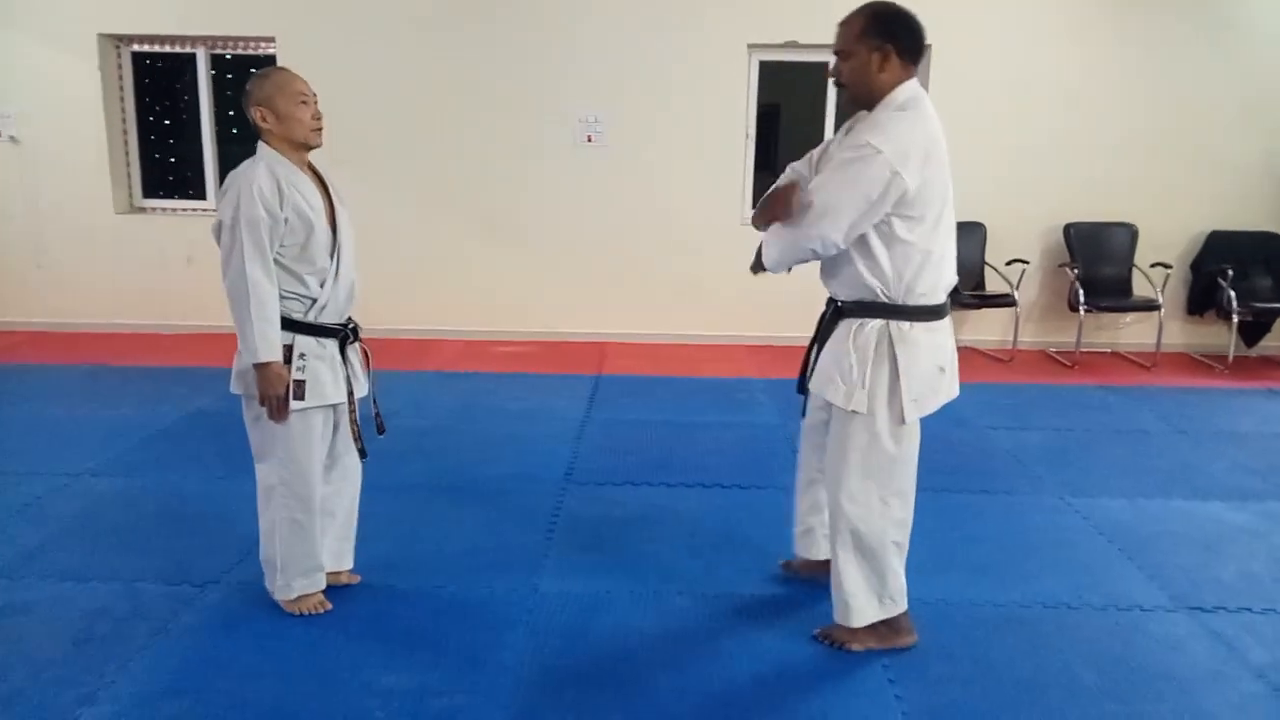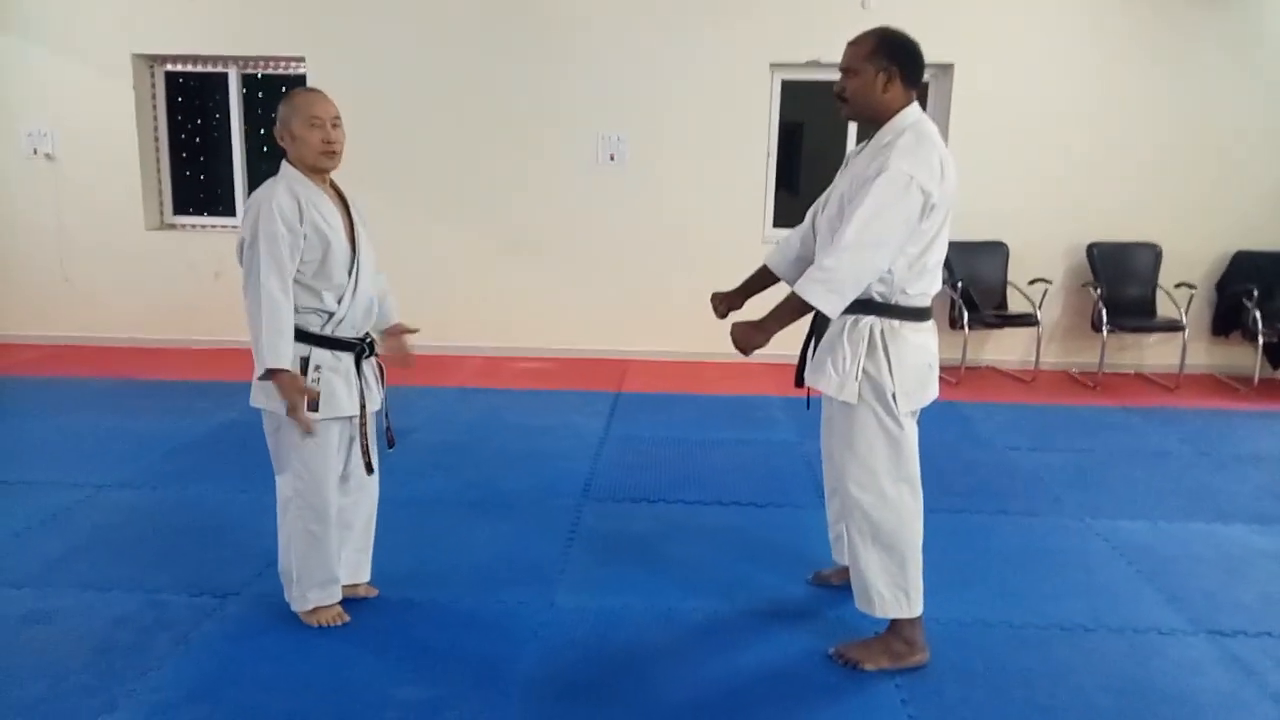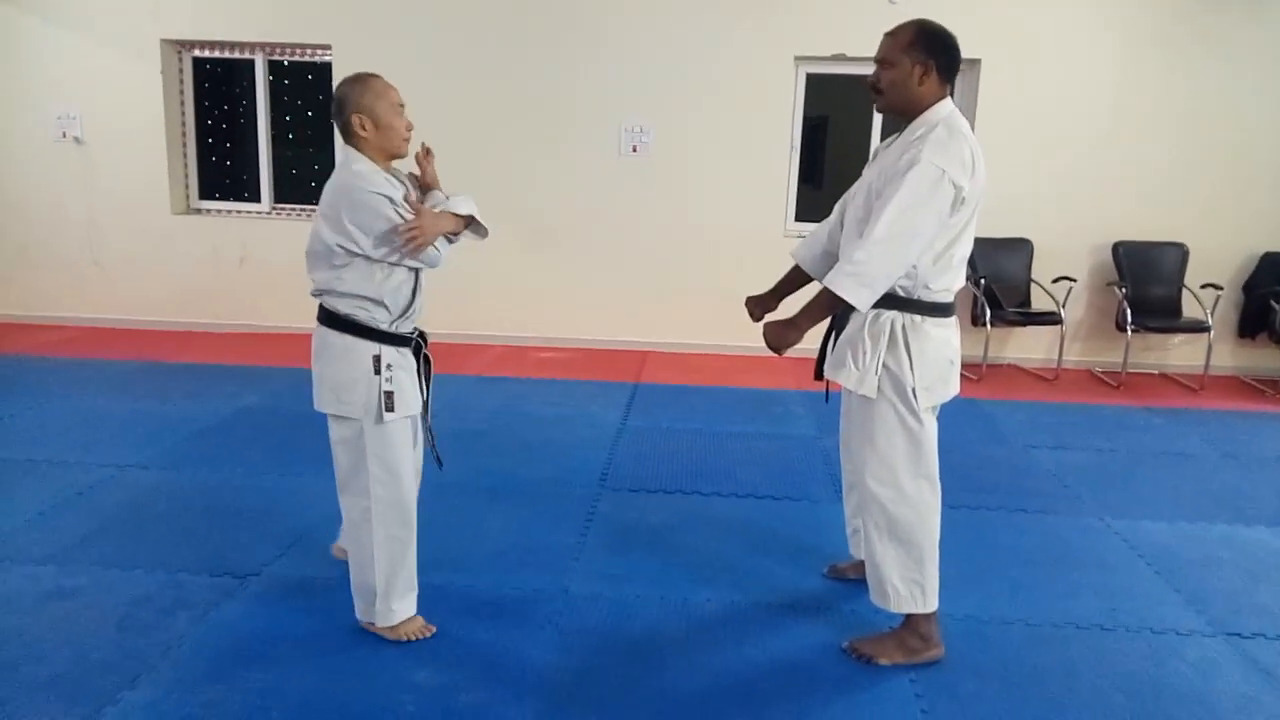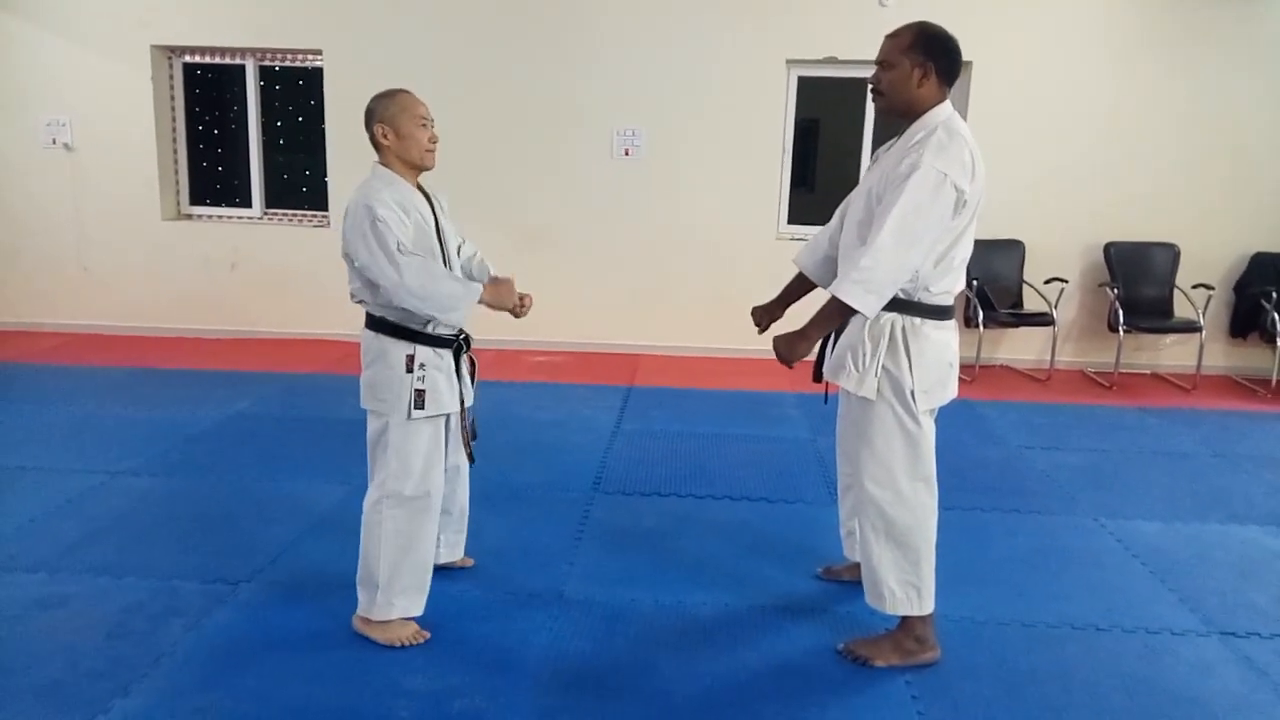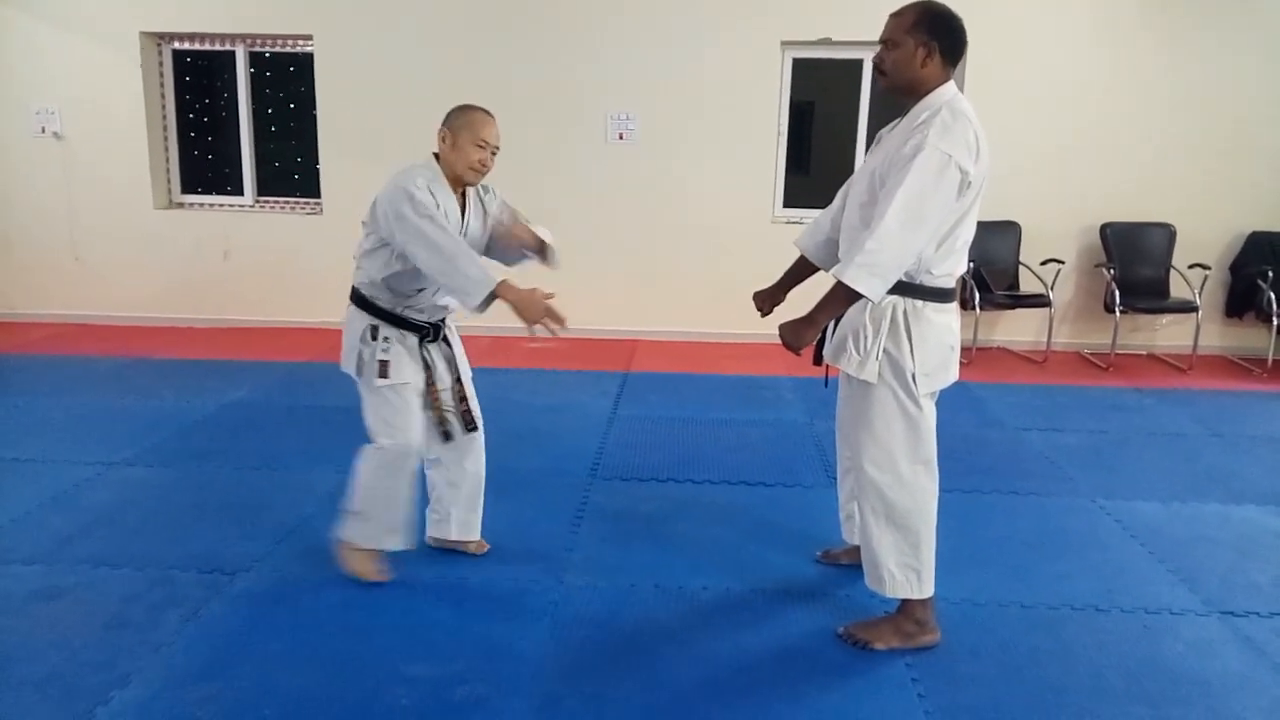
dt=1s
person 1, frame 1
left shoulder: (892, 141)
right shoulder: (874, 124)
left elbow: (815, 230)
right elbow: (806, 181)
left wrist: (771, 243)
right wrist: (781, 200)
left hip: (885, 339)
right hip: (863, 326)
left knee: (865, 479)
right knee: (824, 446)
left ankle: (886, 618)
right ankle: (830, 554)
person 1, frame 2
left shoulder: (911, 153)
right shoulder: (876, 148)
left elbow: (850, 259)
right elbow: (811, 236)
left wrist: (765, 327)
right wrist: (740, 293)
left hip: (880, 342)
right hip: (856, 336)
left knee: (878, 479)
right knee: (850, 467)
left ankle: (905, 633)
right ankle: (858, 563)
person 1, frame 3
left shoulder: (941, 150)
right shoulder: (907, 143)
left elbow: (878, 253)
right elbow: (840, 229)
left wrist: (797, 325)
right wrist: (774, 294)
left hip: (903, 337)
right hip: (877, 329)
left knee: (897, 475)
right knee: (868, 461)
left ankle: (920, 628)
right ankle: (873, 557)
person 1, frame 4
left shoulder: (941, 151)
right shoulder: (906, 146)
left elbow: (883, 259)
right elbow: (840, 235)
left wrist: (807, 335)
right wrist: (779, 303)
left hip: (901, 340)
right hip: (875, 333)
left knee: (894, 477)
right knee: (864, 463)
left ankle: (916, 630)
right ankle: (869, 560)
person 1, frame 5
left shoulder: (945, 132)
right shoulder: (909, 128)
left elbow: (890, 243)
right elbow: (843, 217)
left wrist: (812, 322)
right wrist: (781, 288)
left hip: (902, 323)
right hip: (875, 316)
left knee: (894, 460)
right knee: (863, 446)
left ankle: (916, 614)
right ankle: (868, 543)
person 2, frame 1
left shoulder: (313, 179)
right shoulder: (253, 185)
right elbow: (249, 280)
right wrist: (266, 363)
left hip: (333, 350)
right hip: (290, 356)
left knee: (340, 466)
right knee: (293, 475)
left ankle: (325, 561)
right ankle: (292, 581)
person 2, frame 2
left shoulder: (340, 200)
right shoulder: (276, 203)
right elbow: (268, 292)
left wrist: (385, 324)
right wrist: (281, 370)
left hip: (354, 360)
right hip: (302, 367)
left knee: (357, 477)
right knee: (310, 485)
left ankle: (346, 574)
right ankle: (312, 593)
person 2, frame 3
left shoulder: (388, 179)
right shoulder: (358, 191)
left elbow: (461, 211)
right elbow: (428, 252)
left wrist: (443, 216)
right wrist: (433, 198)
left hip: (387, 349)
right hip: (362, 355)
left knee: (400, 464)
right knee: (379, 485)
left ankle: (357, 545)
right ankle: (384, 609)
person 2, frame 4
left shoulder: (426, 198)
right shoulder: (373, 203)
left elbow: (461, 258)
right elbow: (407, 280)
left wrist: (502, 291)
right wrist: (482, 296)
left hip: (440, 354)
right hip: (403, 358)
left knee: (448, 464)
right knee: (403, 483)
left ankle: (438, 548)
right ankle: (379, 609)
person 2, frame 5
left shoulder: (480, 198)
right shoulder: (410, 190)
left elbow: (504, 243)
right elbow: (450, 255)
left wrist: (527, 239)
right wrist: (511, 295)
left hip: (434, 333)
right hip: (383, 332)
left knee: (461, 431)
right knee: (399, 440)
left ankle: (451, 528)
right ankle: (359, 538)
